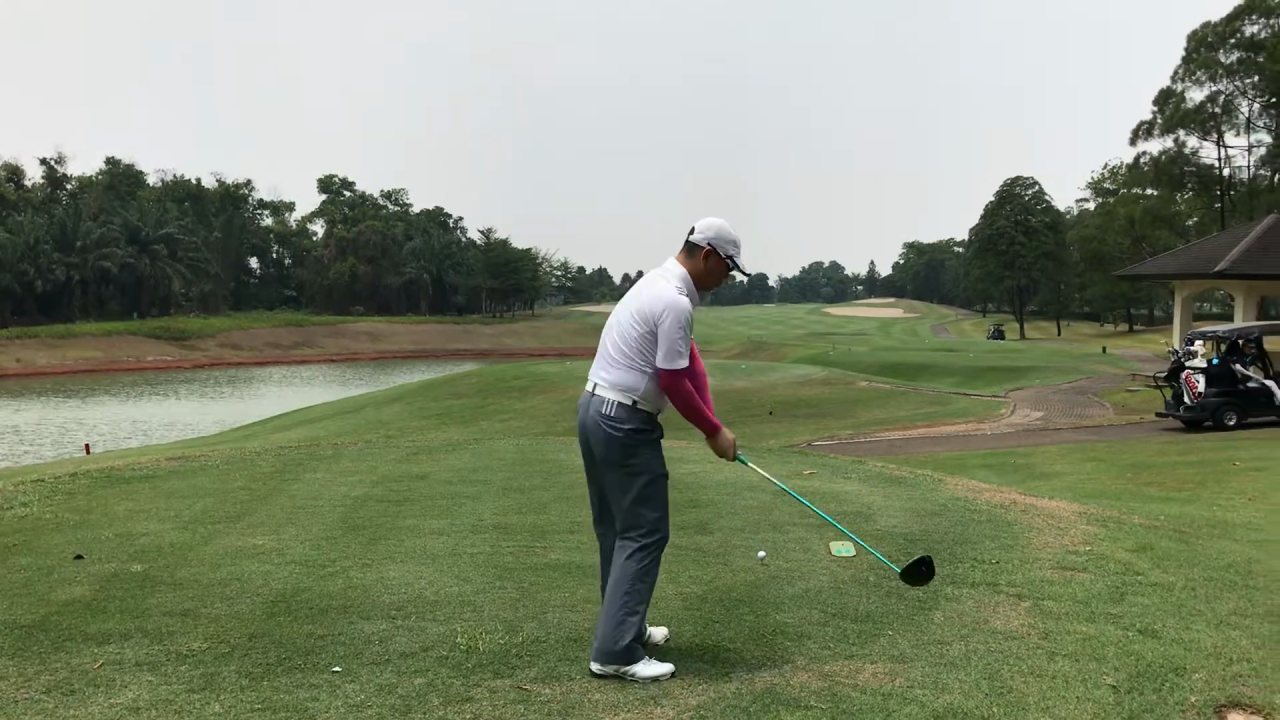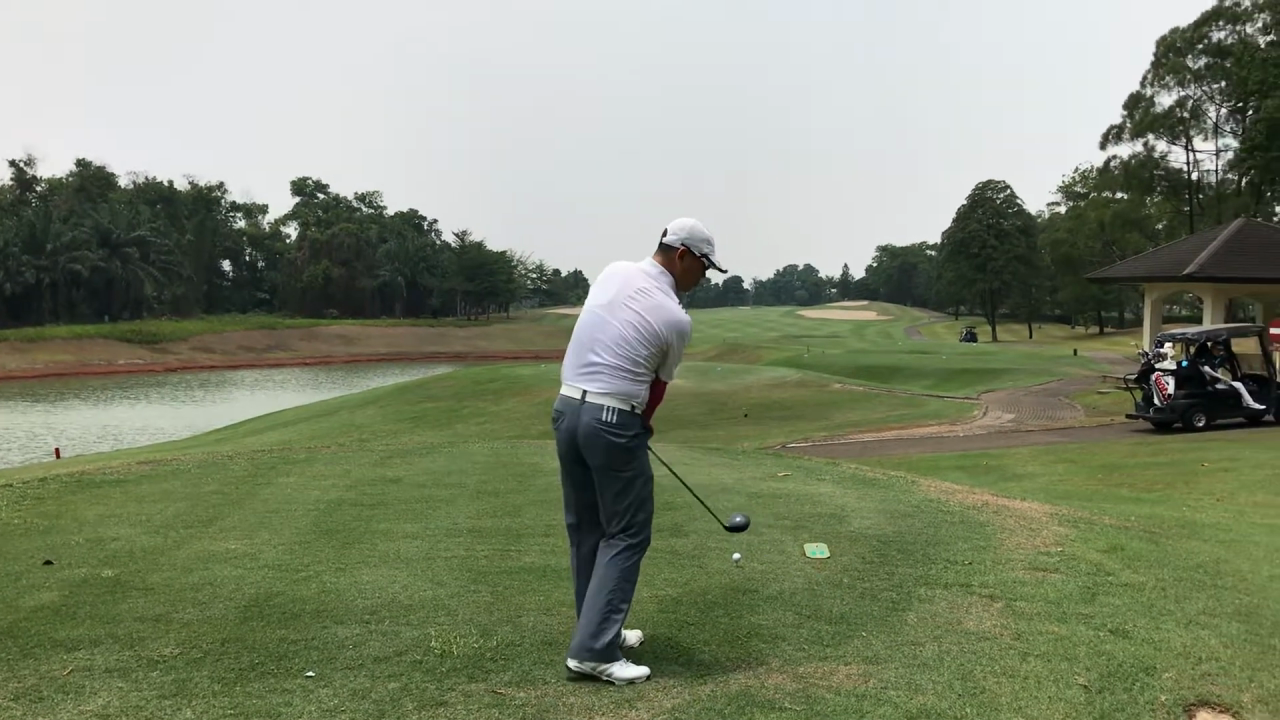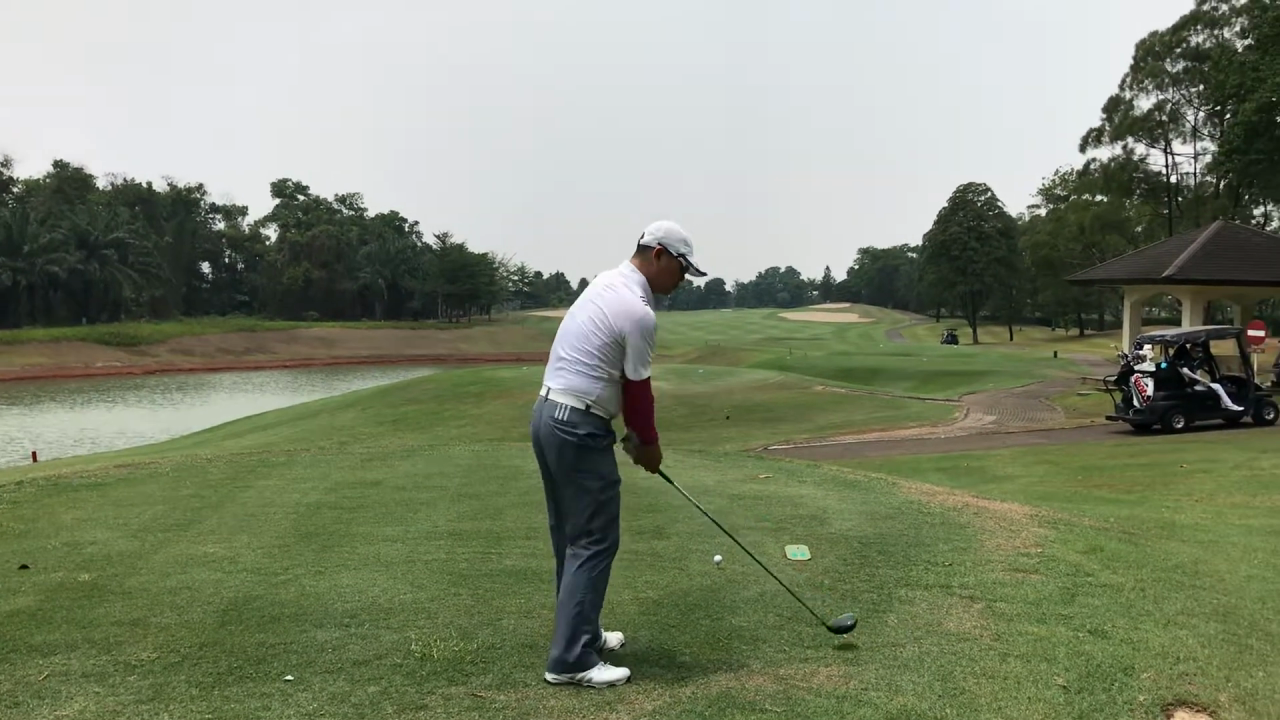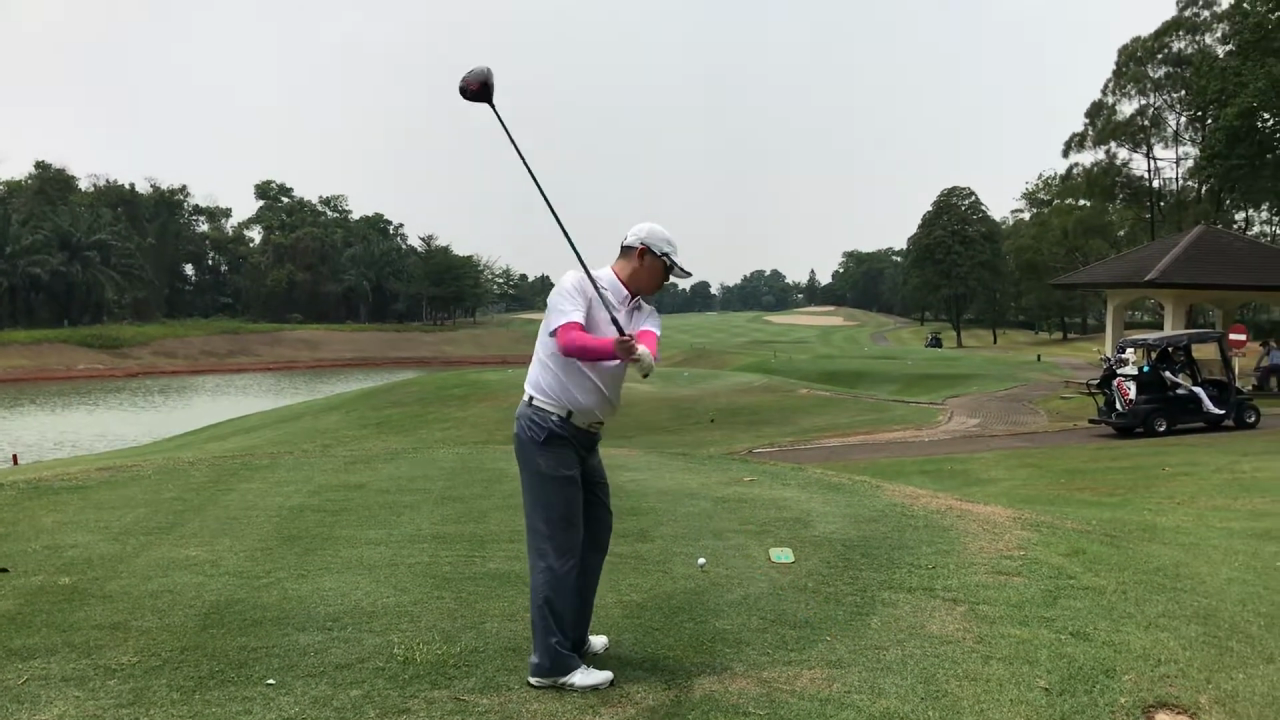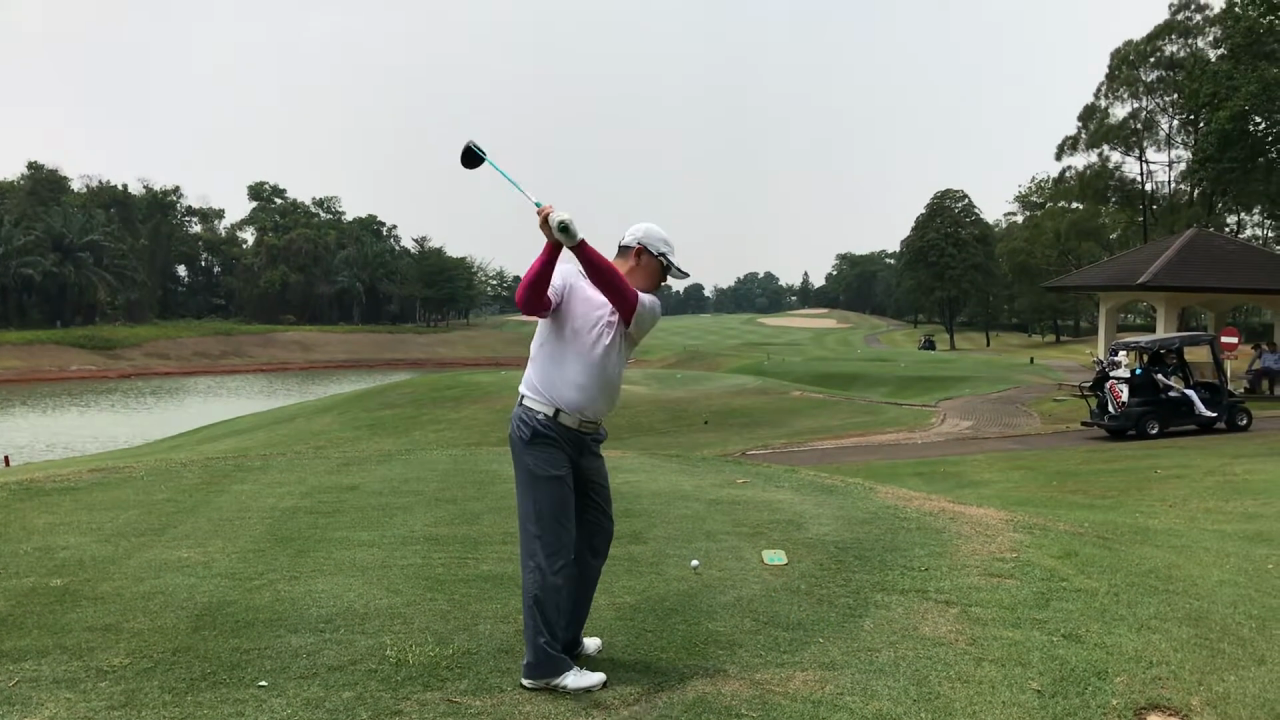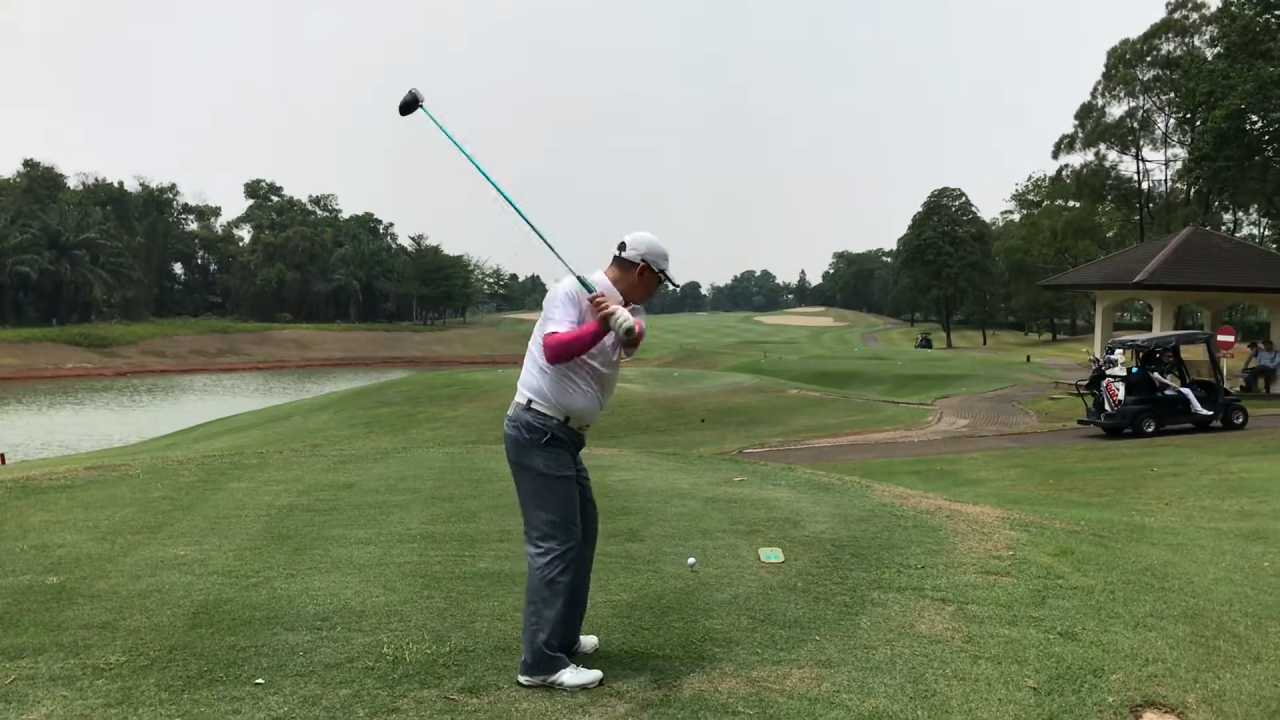
dt=0.3s
person 1, frame 1
left shoulder: (659, 282)
right shoulder: (676, 304)
left elbow: (692, 362)
right elbow: (672, 385)
left wrist: (710, 419)
right wrist: (715, 432)
left hip: (594, 410)
right hip: (625, 422)
left knee: (616, 529)
right knee: (643, 535)
left ankle: (622, 626)
right ankle: (614, 651)
person 1, frame 2
left shoulder: (613, 273)
right shoulder: (676, 320)
right elbow: (657, 387)
right wrist: (639, 423)
left hip: (568, 411)
right hip: (613, 424)
left knee: (587, 530)
right knee: (626, 536)
left ankle: (598, 629)
right ankle: (593, 648)
person 1, frame 3
left shoulder: (609, 285)
right shoulder: (636, 312)
right elbow: (638, 393)
left wrist: (637, 434)
right wrist: (646, 444)
left hip: (555, 419)
right hip: (578, 428)
left knee: (574, 534)
right knee: (592, 541)
left ankle: (580, 633)
right ankle: (569, 659)
person 1, frame 4
left shoulder: (645, 312)
right shoulder: (577, 284)
left elbow: (648, 347)
right elbow: (570, 343)
left wrist: (640, 352)
right wrist: (617, 346)
left hip: (580, 435)
right hip: (547, 429)
left knee: (592, 535)
right knee: (557, 543)
left ankle: (570, 637)
right ankle: (551, 662)
person 1, frame 5
left shoulder: (646, 309)
right shoulder: (567, 278)
left elbow: (619, 294)
right elbow: (527, 302)
left wrist: (578, 244)
right wrist: (554, 246)
left hip: (585, 437)
right hip: (540, 430)
left knee: (594, 537)
right knee: (550, 546)
left ankle: (564, 638)
right ankle: (544, 664)
person 1, frame 6
left shoulder: (629, 309)
right shoulder: (572, 292)
left elbow: (632, 337)
right elbow: (554, 352)
left wrist: (619, 318)
right wrist: (600, 326)
left hip: (561, 435)
right hip: (539, 431)
left knee: (579, 534)
right knee: (555, 542)
left ankle: (561, 637)
right ankle: (542, 662)
